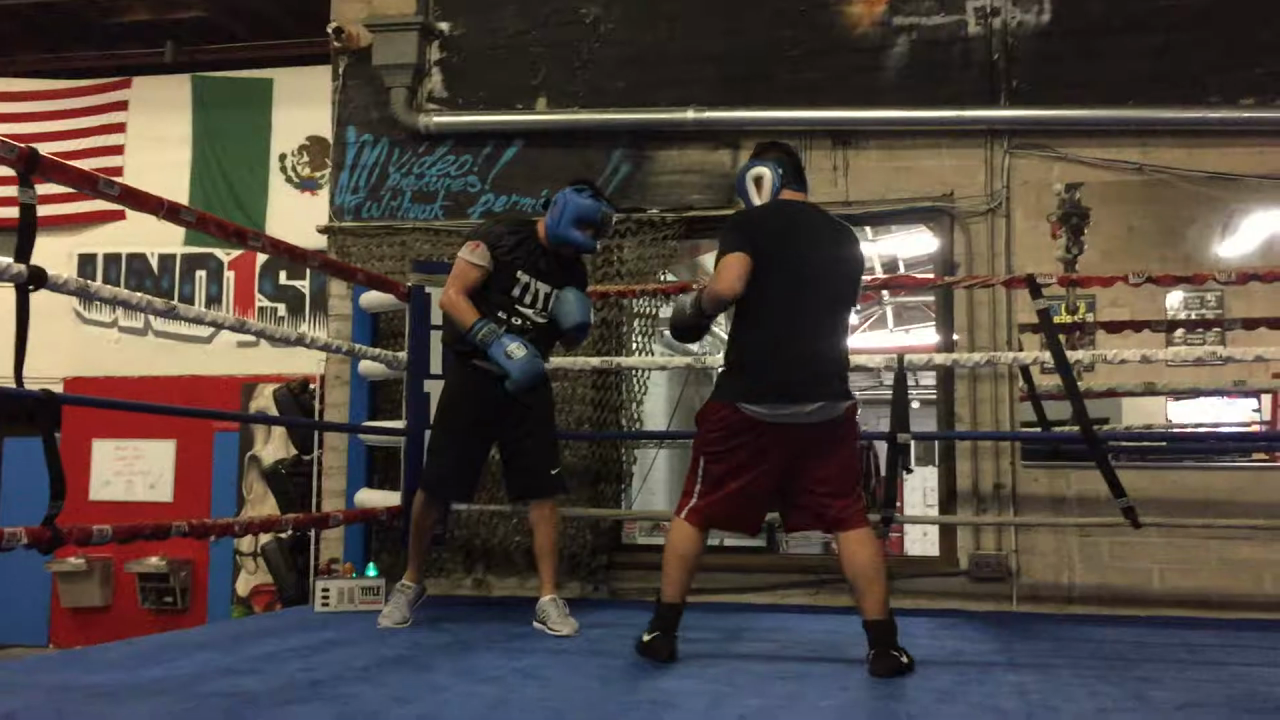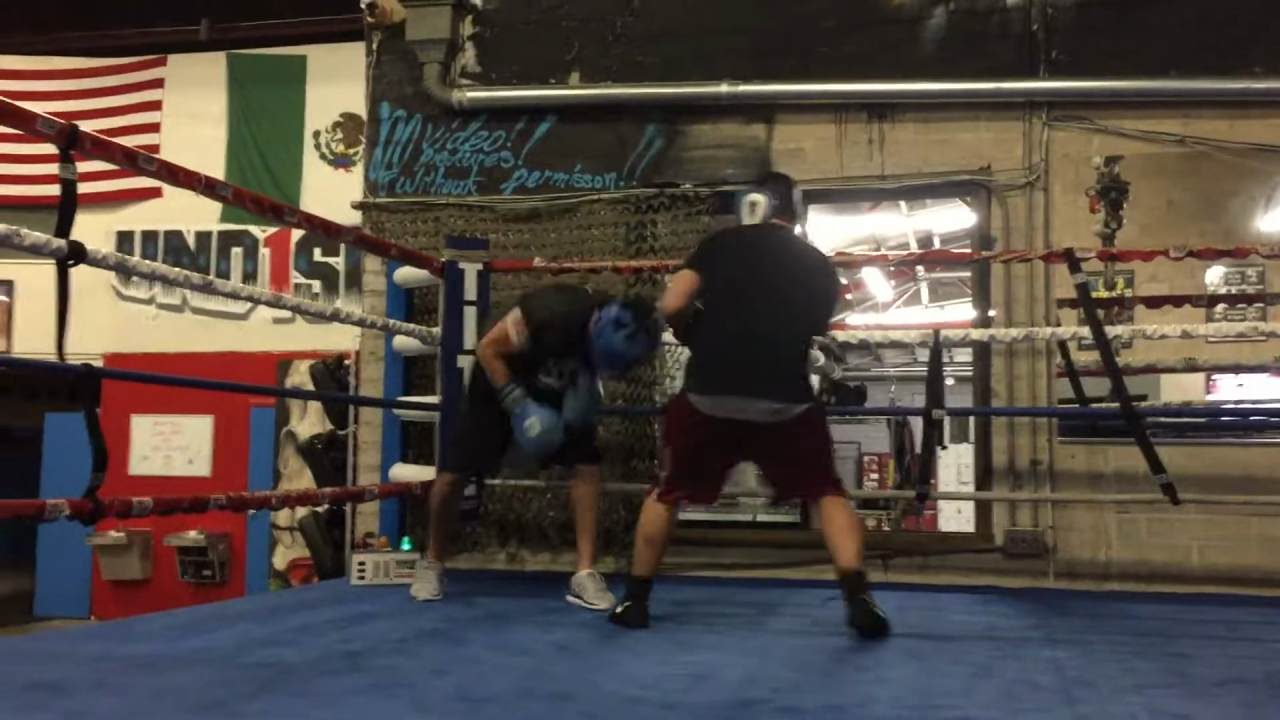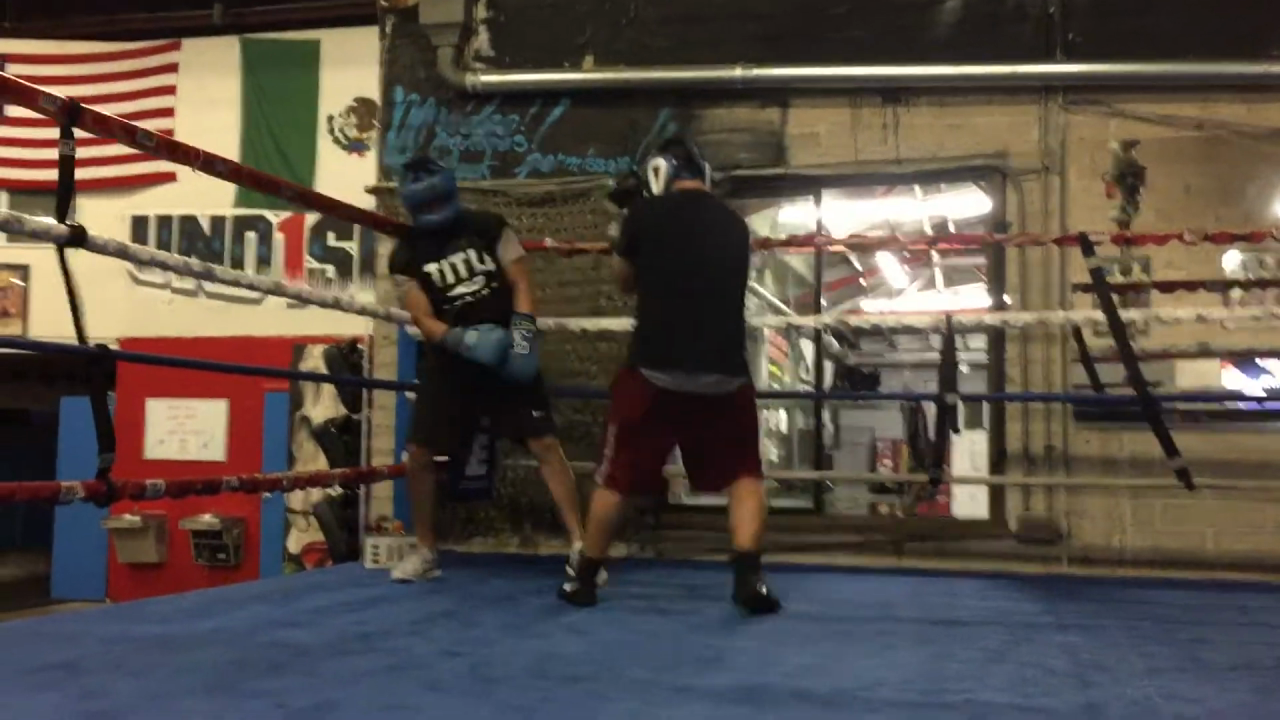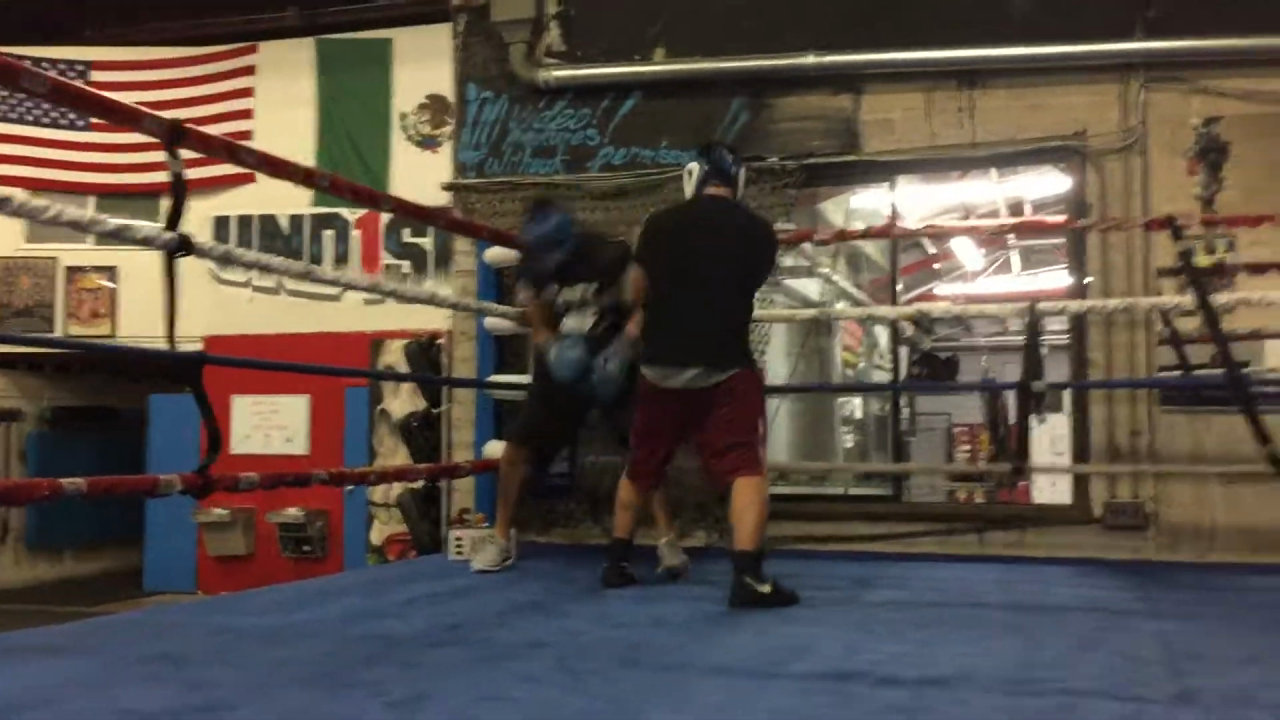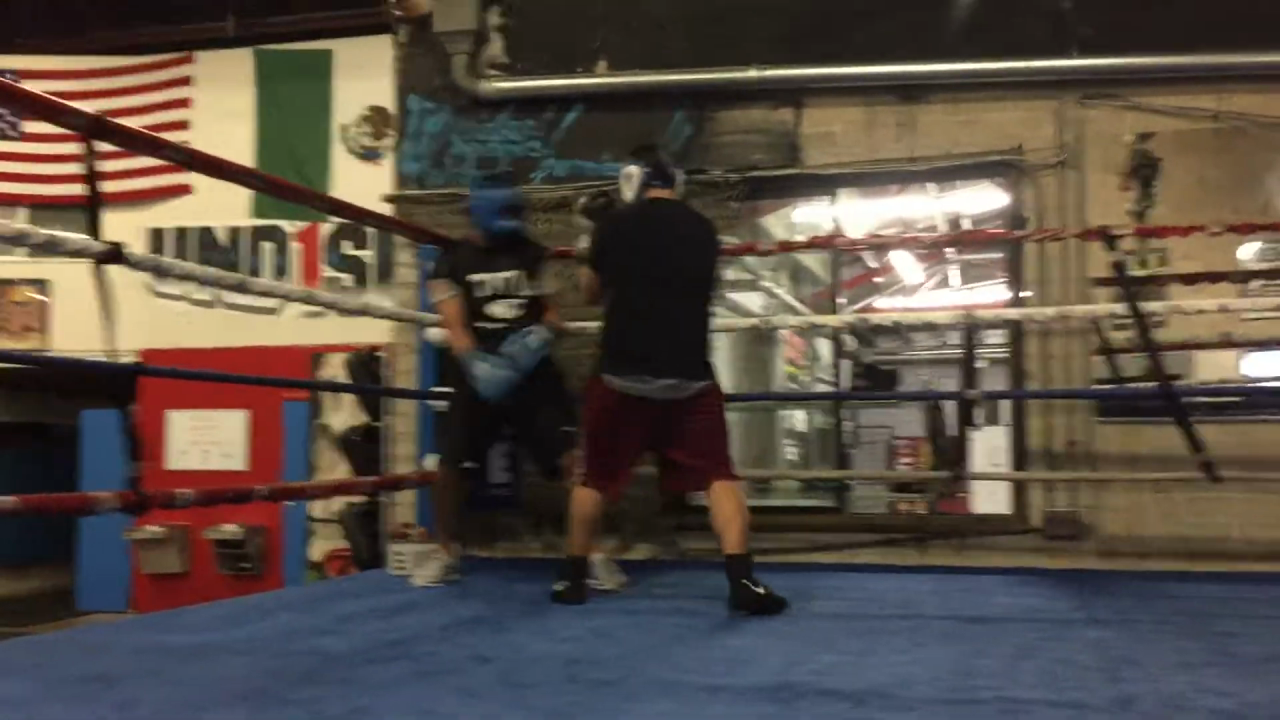
dt=1s
person 1, frame 1
left shoulder: (751, 223)
right shoulder: (844, 238)
left elbow: (728, 286)
left wrist: (694, 306)
left hip: (748, 398)
right hip: (826, 401)
left knee: (695, 510)
right knee: (849, 519)
left ankle: (662, 630)
right ankle: (883, 644)
person 1, frame 2
left shoulder: (720, 244)
right shoulder: (819, 264)
left elbow: (672, 306)
left wrist: (690, 323)
left hip: (709, 395)
right hip: (786, 401)
left knee: (667, 492)
right knee: (826, 492)
left ankle: (635, 599)
right ankle: (859, 599)
person 1, frame 3
left shoulder: (647, 215)
right shoulder: (734, 223)
left elbow: (626, 281)
left hip: (656, 371)
right hip: (725, 373)
left knee: (617, 477)
right knee: (742, 474)
left ankle: (584, 579)
right ankle: (747, 575)
person 1, frame 4
left shoulder: (662, 224)
right shoulder: (758, 230)
left elbow: (636, 295)
left hip: (661, 366)
right hip: (725, 369)
left knee: (641, 469)
right knee: (746, 471)
left ankle: (617, 561)
right ankle: (747, 573)
person 1, frame 5
left shoulder: (615, 226)
right shoulder: (704, 231)
left elbow: (591, 292)
left hip: (622, 376)
right hip: (689, 378)
left knee: (594, 477)
right knee: (718, 476)
left ankle: (573, 577)
right ankle: (740, 578)
person 2, frame 1
left shoulder: (573, 270)
right shoulder: (498, 238)
left elbow: (569, 340)
right elbow: (451, 296)
left wrist: (575, 325)
right wrist: (496, 342)
left hip: (528, 384)
right hip: (474, 374)
left knee: (543, 491)
right knee: (435, 486)
left ankle: (548, 599)
right ankle: (410, 583)
person 2, frame 2
left shoulder: (630, 334)
right shoulder: (547, 315)
right elbow: (487, 350)
left wrist: (586, 389)
right wrist: (520, 405)
left hip: (564, 389)
right hip: (507, 379)
left knee: (586, 467)
right knee: (452, 474)
left ankle: (585, 575)
right ankle: (431, 563)
person 2, frame 3
left shoulder: (488, 226)
right shoulder: (407, 256)
left elbow: (521, 281)
right elbow: (424, 322)
left wrist: (524, 332)
right wrist: (464, 339)
left hip: (507, 355)
right hip: (452, 360)
left knee: (544, 442)
right knee: (421, 454)
left ankle: (579, 545)
right ankle: (427, 551)
person 2, frame 4
left shoulder: (611, 257)
right shoulder: (530, 271)
right elbow: (537, 326)
left wrist: (618, 353)
right wrist: (552, 351)
left hip: (615, 360)
right hip: (564, 364)
right knee: (518, 448)
left ankle: (668, 542)
right ankle: (501, 540)
person 2, frame 5
left shoulder: (530, 254)
right shoulder: (450, 266)
left elbow: (551, 312)
right elbow: (455, 328)
left wrist: (540, 335)
right wrist: (477, 364)
left hip: (532, 369)
right hip: (482, 372)
left knee: (571, 455)
right knee: (449, 466)
left ankle: (594, 553)
right ankle: (446, 553)
